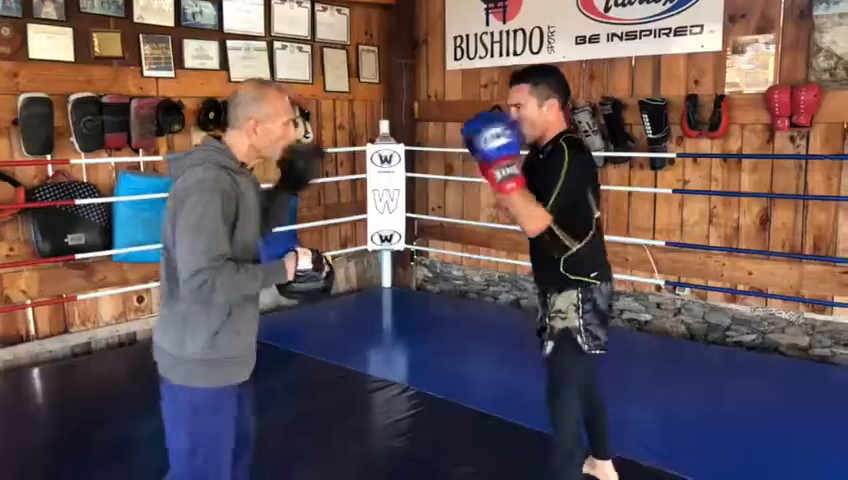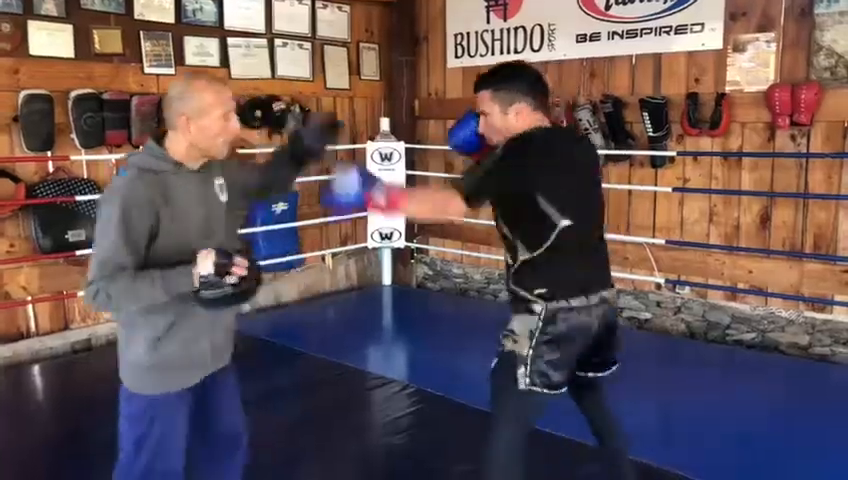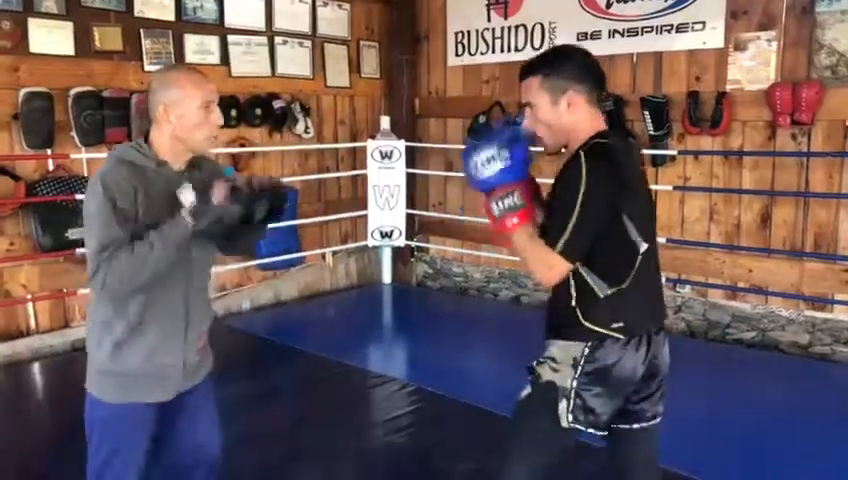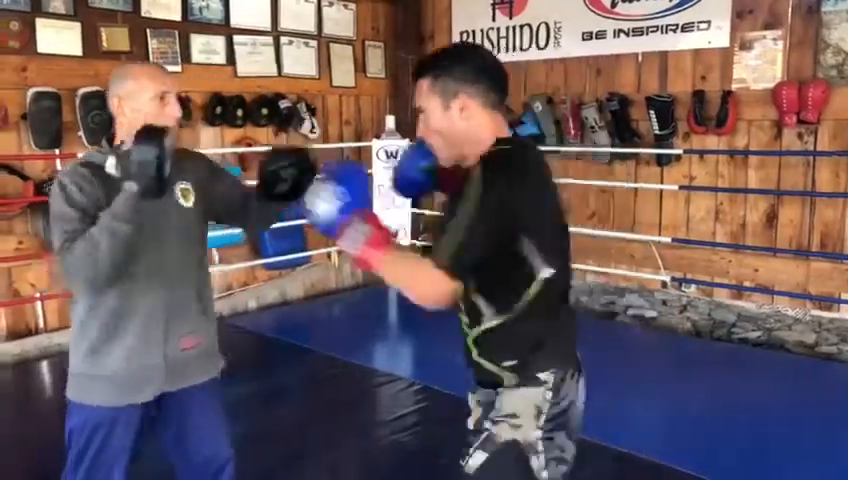
dt=0.5s
person 1, frame 1
left shoulder: (569, 155)
right shoulder: (544, 151)
left elbow: (533, 222)
right elbow: (514, 198)
left wrist: (504, 164)
right wrist: (487, 157)
left hip: (575, 291)
right hip: (568, 288)
left knee: (565, 392)
right knee: (578, 378)
person 1, frame 2
left shoulder: (518, 154)
right shoulder: (578, 146)
left elbow: (452, 205)
left wrist: (380, 196)
right wrist: (486, 160)
left hip: (548, 309)
right hip: (598, 301)
left knee: (509, 426)
right knee: (589, 394)
person 1, frame 3
left shoulder: (588, 167)
right shoulder: (619, 154)
left elbow: (548, 270)
left wrist: (506, 201)
right wrist: (522, 186)
left hip: (592, 350)
right hip: (642, 345)
person 1, frame 4
left shoulder: (493, 179)
right shoulder: (518, 163)
left elbow: (433, 289)
left wrist: (357, 233)
right wrist: (448, 185)
left hip: (525, 382)
right hip: (537, 373)
person 2, frame 1
left shoulder: (236, 174)
right shoulder: (207, 183)
right elbow: (203, 280)
right wrist: (282, 269)
left hip: (226, 348)
right hip: (200, 355)
left knee: (233, 447)
person 2, frame 2
left shoulder: (217, 168)
right shoulder: (134, 190)
left elbow: (265, 178)
right elbow: (103, 289)
left wrist: (301, 148)
right wrist: (189, 276)
left hip: (212, 348)
right hip: (160, 361)
left knee: (226, 441)
person 2, frame 3
left shoulder: (207, 173)
right shoulder: (116, 179)
left elbow: (235, 243)
right elbow: (108, 276)
left wrist: (252, 212)
right wrist: (187, 221)
left hip: (188, 358)
right hip: (126, 367)
person 2, frame 4
left shoulder: (194, 169)
right shoulder: (79, 181)
left elbow: (251, 211)
right elbow: (85, 272)
left wrist: (281, 186)
right wrist: (135, 191)
left hip: (188, 358)
right hip: (112, 369)
